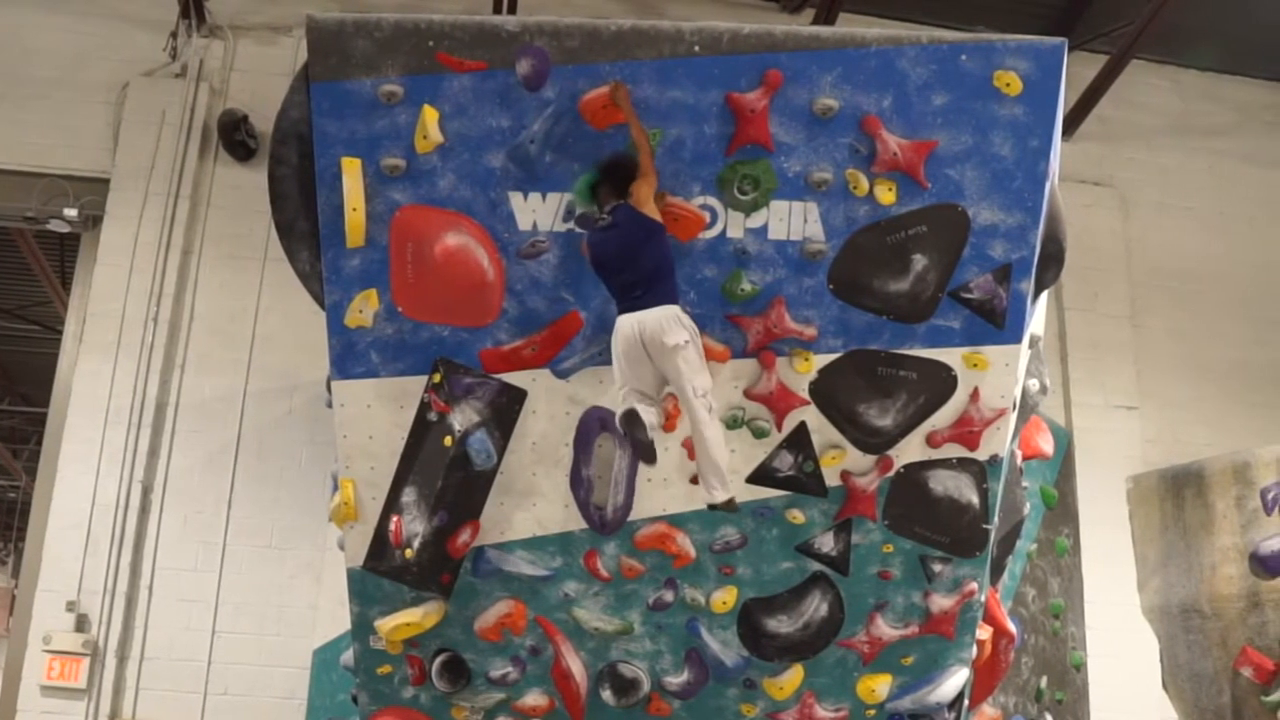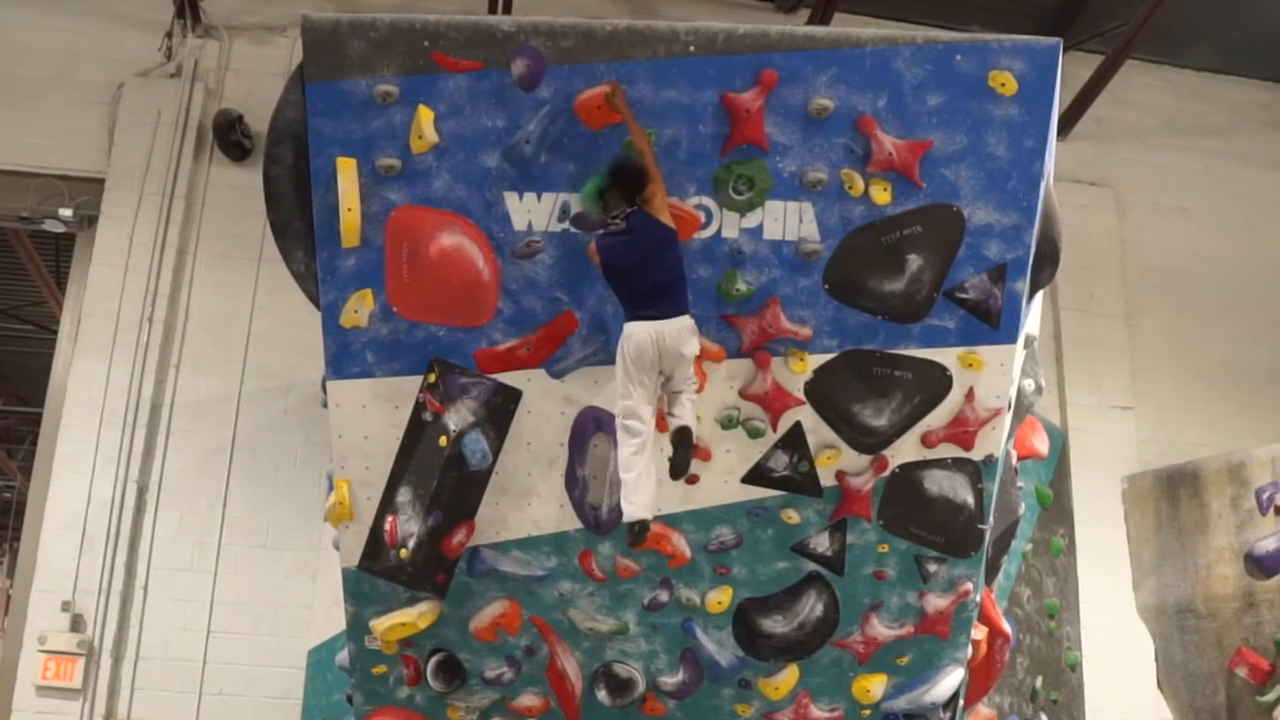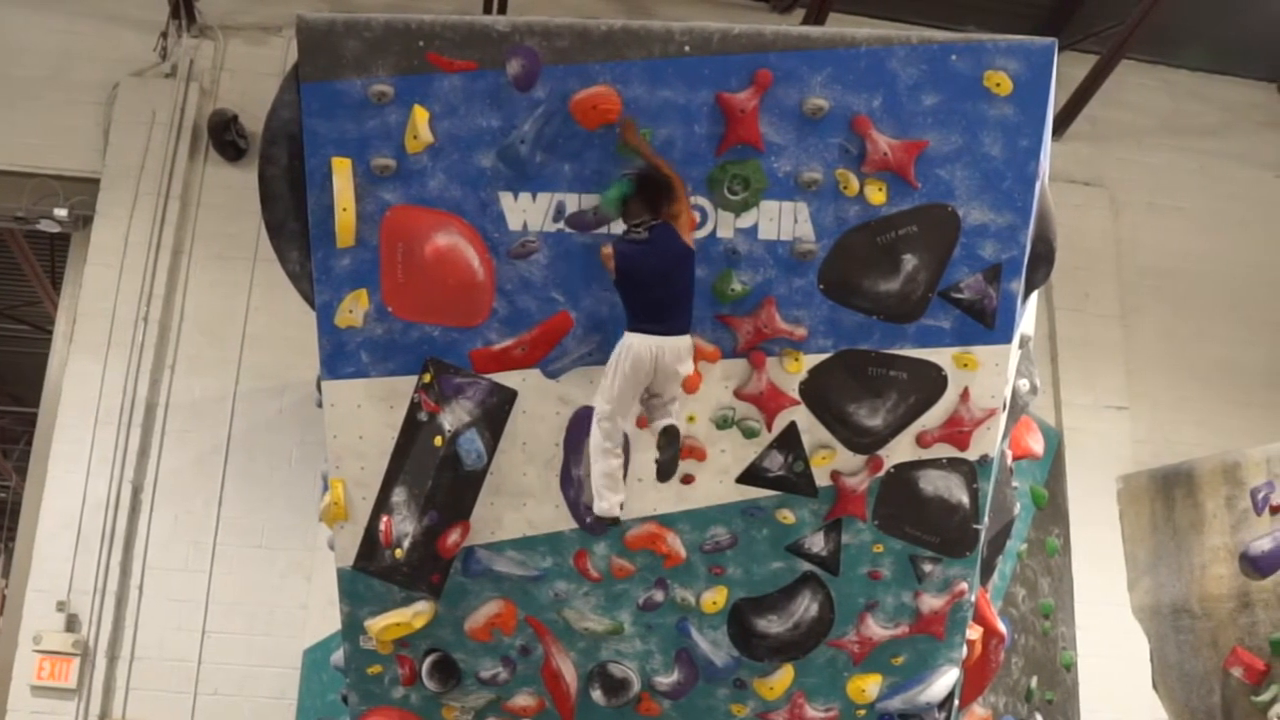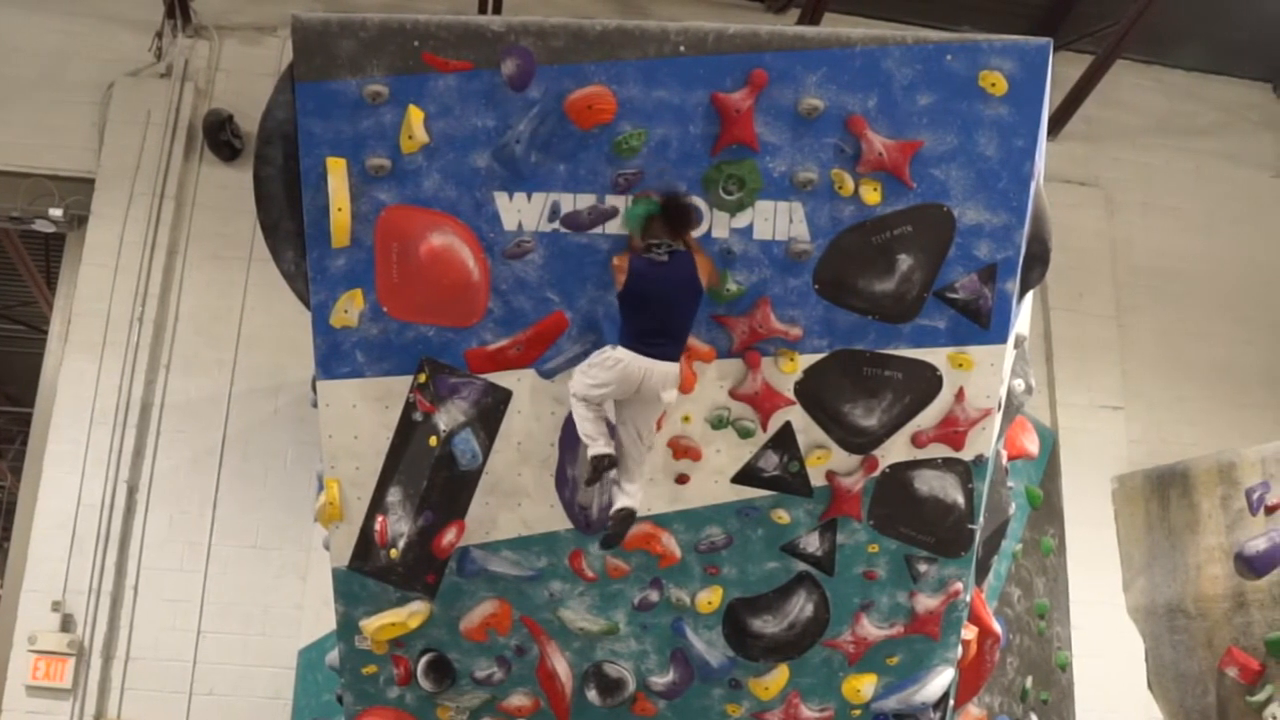
dt=0.3s
person 1, frame 1
left shoulder: (592, 241)
right shoulder: (640, 202)
right elbow: (645, 155)
right wrist: (625, 107)
left hip: (626, 326)
right hip: (666, 319)
left knee: (647, 402)
right knee: (698, 405)
left ankle: (634, 416)
right ankle: (719, 493)
person 1, frame 2
left shoulder: (598, 247)
right shoulder: (657, 214)
right elbow: (649, 160)
right wrist: (625, 112)
left hip: (637, 334)
right hip: (679, 328)
left knee: (634, 423)
right knee: (682, 390)
left ankle: (636, 514)
right ankle: (682, 428)
person 1, frame 3
left shoulder: (612, 252)
right shoulder: (679, 231)
right elbow: (678, 186)
right wrist: (638, 144)
left hip: (637, 345)
right hip: (677, 345)
left knee: (608, 422)
right knee: (663, 402)
left ankle: (607, 509)
right ankle: (667, 431)
person 1, frame 4
left shoulder: (624, 265)
right shoulder: (698, 265)
right elbow: (708, 272)
left wrist: (639, 214)
right wrist: (688, 237)
left hip: (625, 362)
right hip: (665, 372)
left knee: (579, 388)
right knee: (634, 443)
left ankle: (602, 450)
right ankle: (625, 505)
